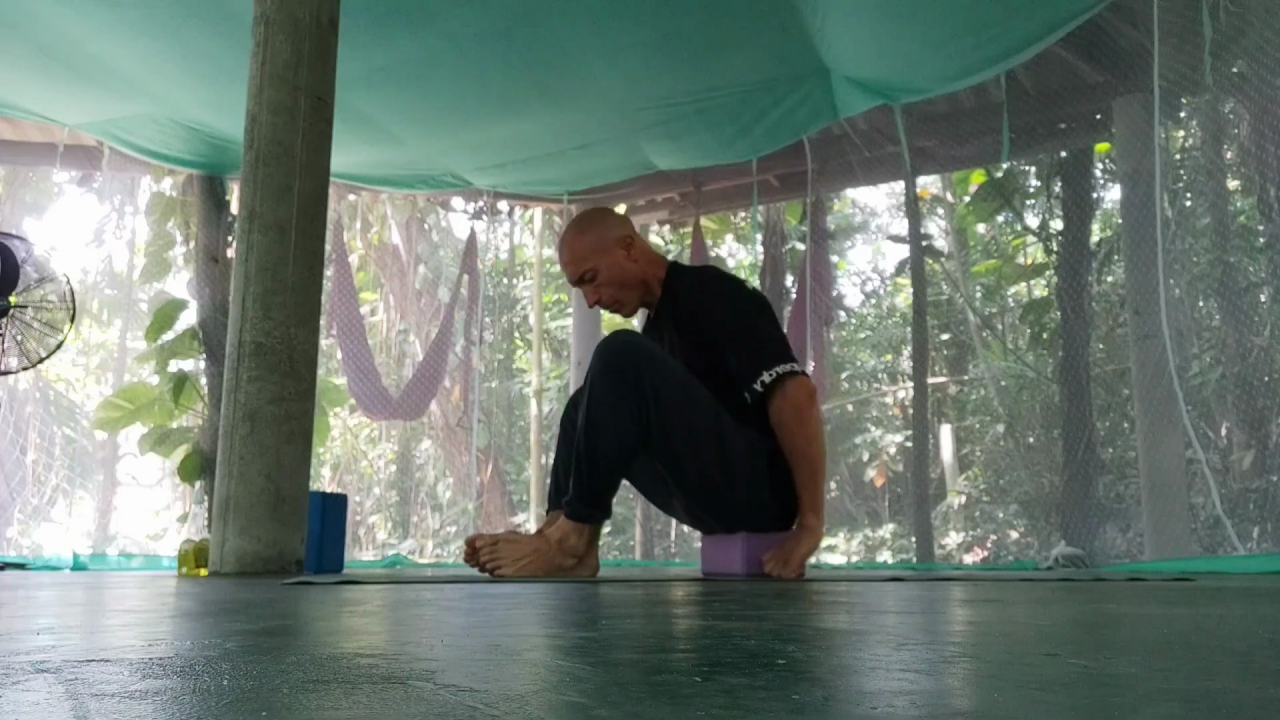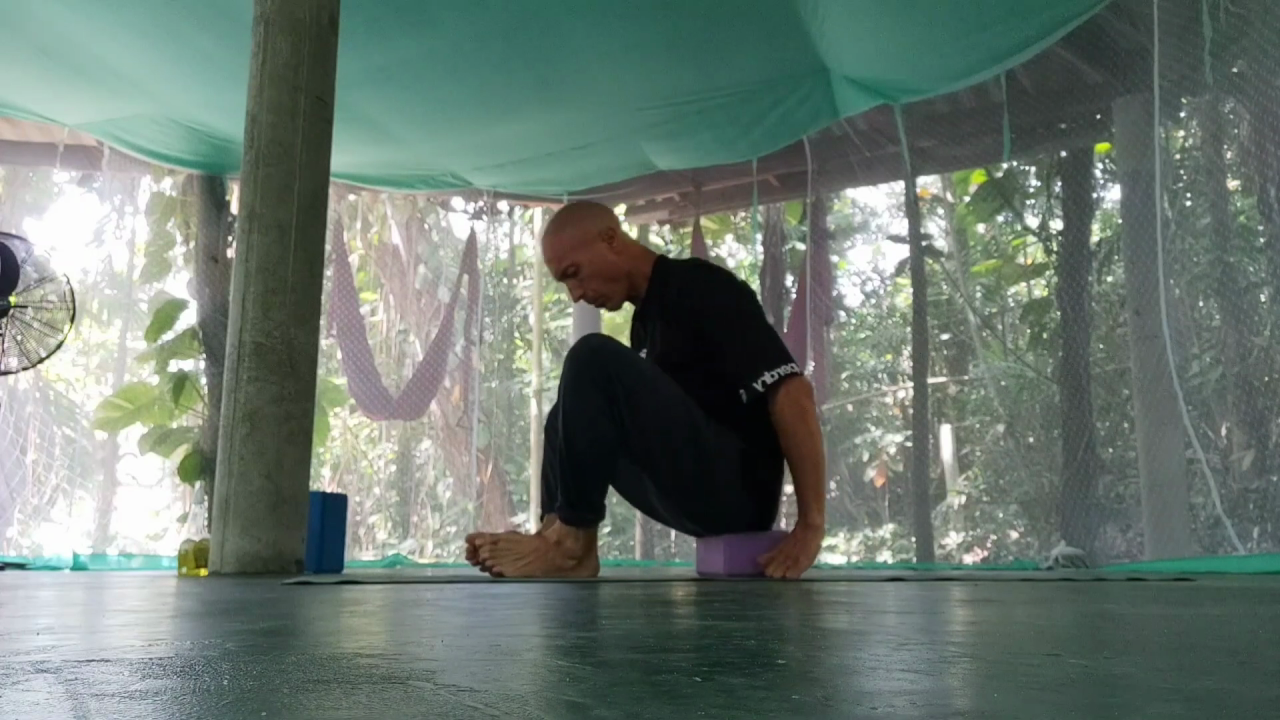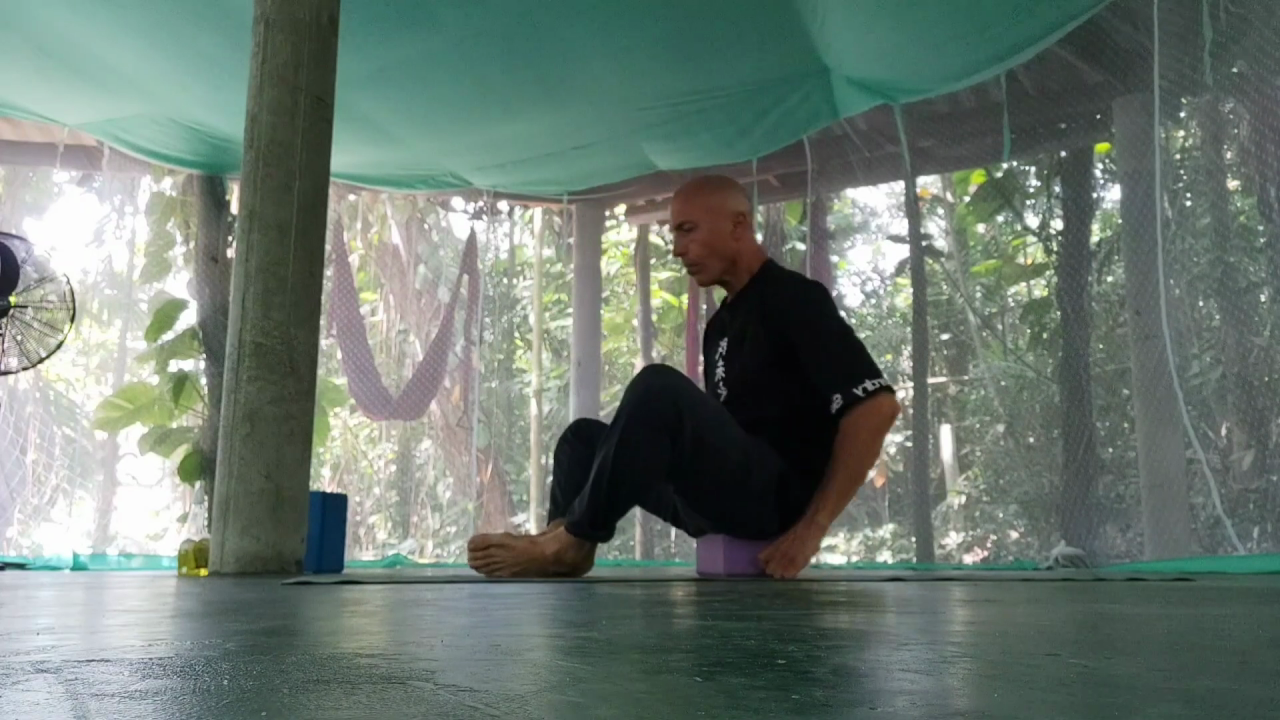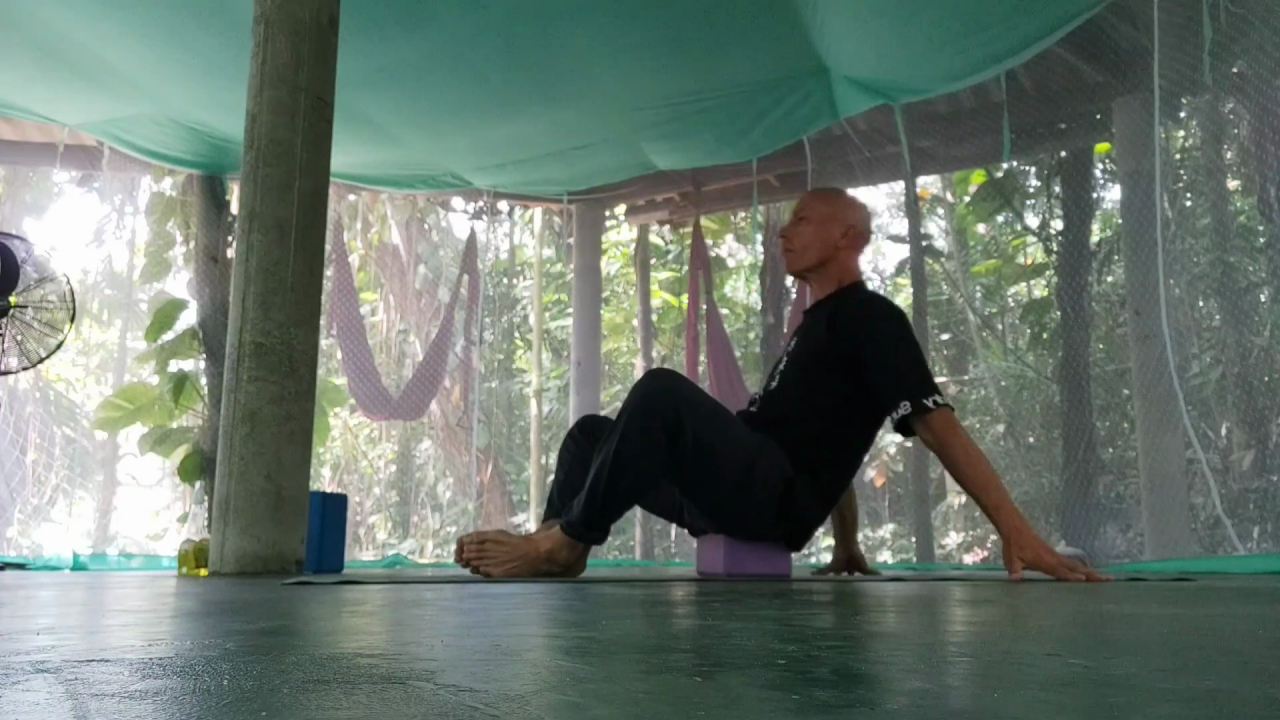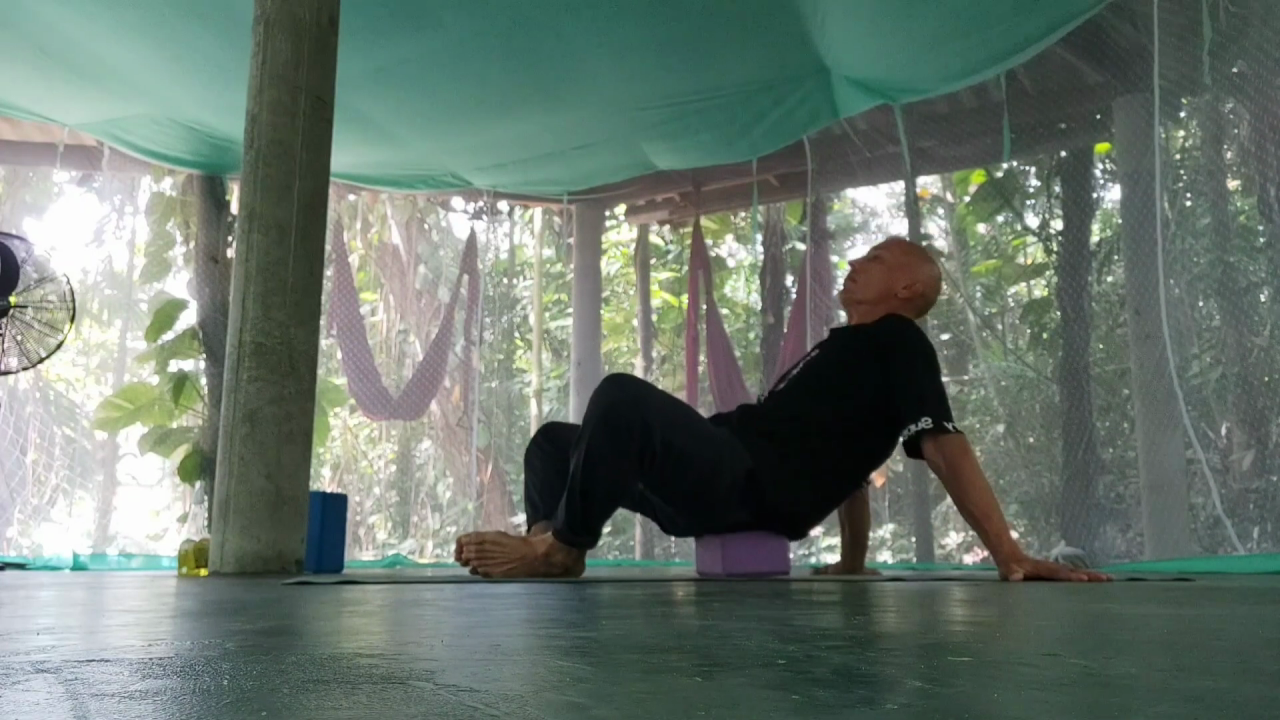
dt=1s
person 1, frame 1
left shoulder: (711, 295)
right shoulder: (657, 326)
left elbow: (795, 391)
left wrist: (809, 524)
left hip: (758, 490)
right hip: (707, 491)
left knee: (621, 356)
right knee: (592, 402)
left ankle: (574, 538)
right ankle: (560, 529)
person 1, frame 2
left shoulder: (700, 289)
right shoulder: (646, 320)
left elbow: (790, 390)
left wrist: (810, 525)
left hip: (735, 488)
right hip: (693, 491)
left knee: (593, 361)
right knee: (572, 413)
left ankle: (572, 539)
right ankle: (557, 533)
person 1, frame 3
left shoulder: (795, 299)
right shoulder: (721, 323)
left elbow: (875, 404)
left wrist: (812, 524)
left hip: (773, 495)
right hip: (720, 498)
left knee: (658, 387)
right knee: (584, 436)
left ankle: (572, 543)
right ankle: (560, 539)
person 1, frame 4
left shoulder: (868, 316)
right shoulder: (817, 322)
left elbow: (935, 422)
left wrist: (1016, 532)
right wrist: (846, 547)
left hip: (777, 500)
right hip: (733, 491)
left knee: (660, 391)
right knee: (592, 431)
left ankle: (566, 543)
right ankle: (552, 551)
person 1, frame 5
left shoulder: (899, 344)
right shoulder: (845, 345)
left elbow: (944, 447)
right elbow: (844, 453)
left wrist: (1009, 555)
right wrist: (853, 561)
left hip: (752, 490)
right hip: (719, 481)
left knee: (622, 397)
right knee: (553, 443)
left ankle: (560, 548)
right ankle: (546, 554)
